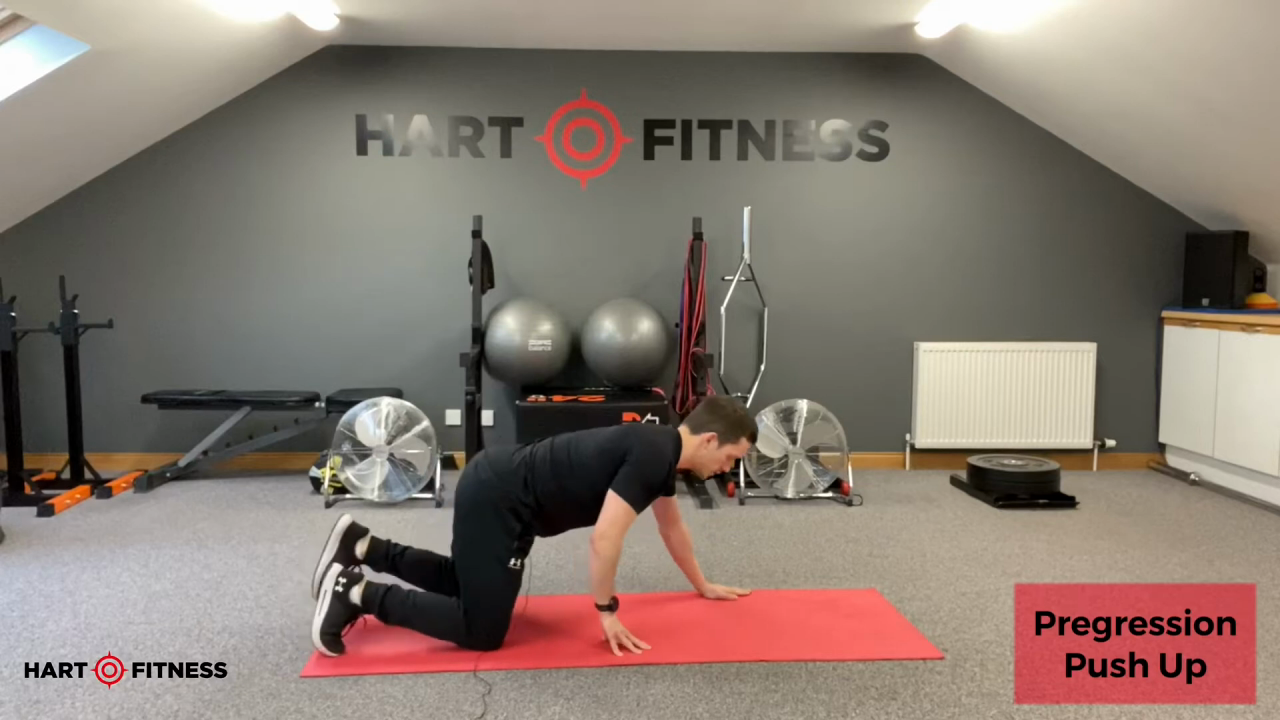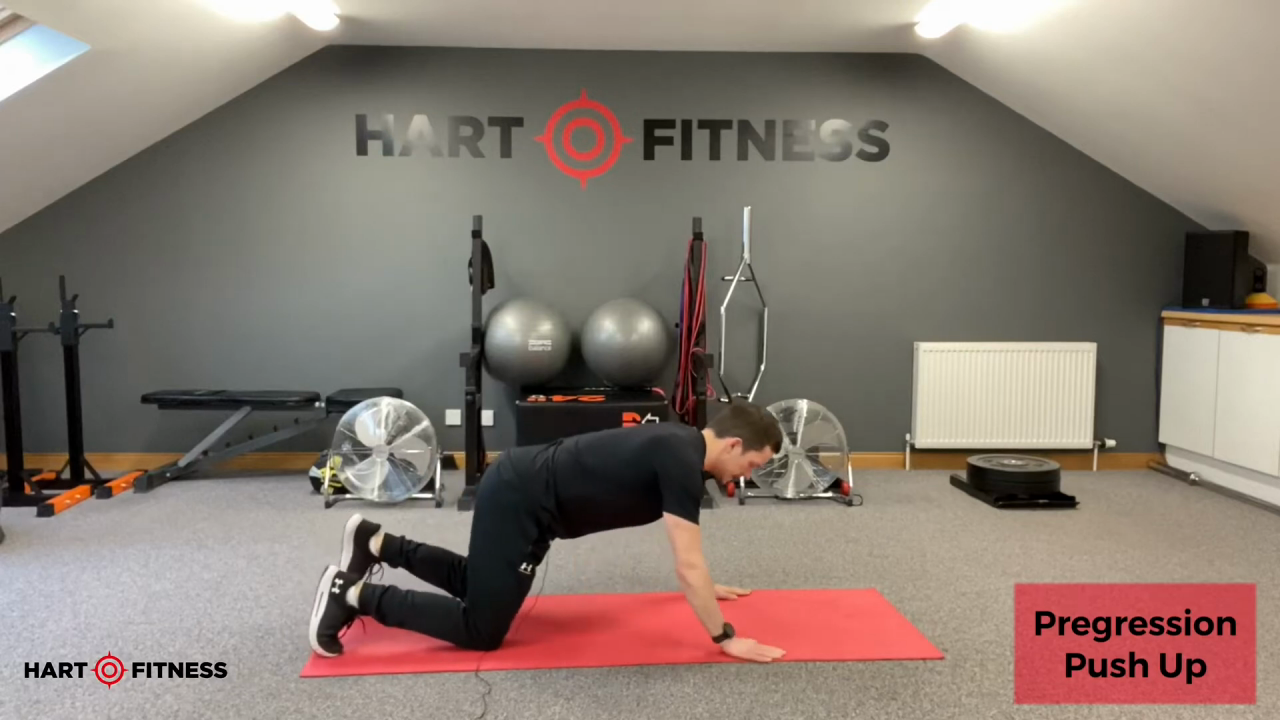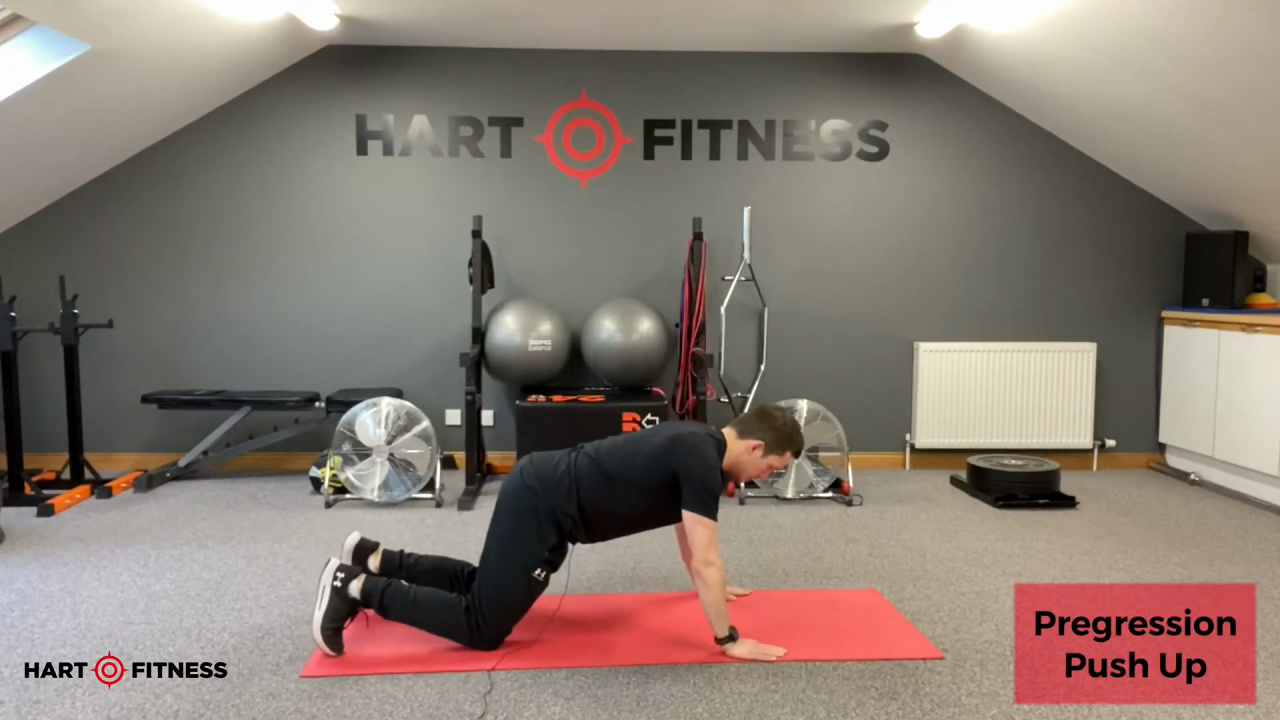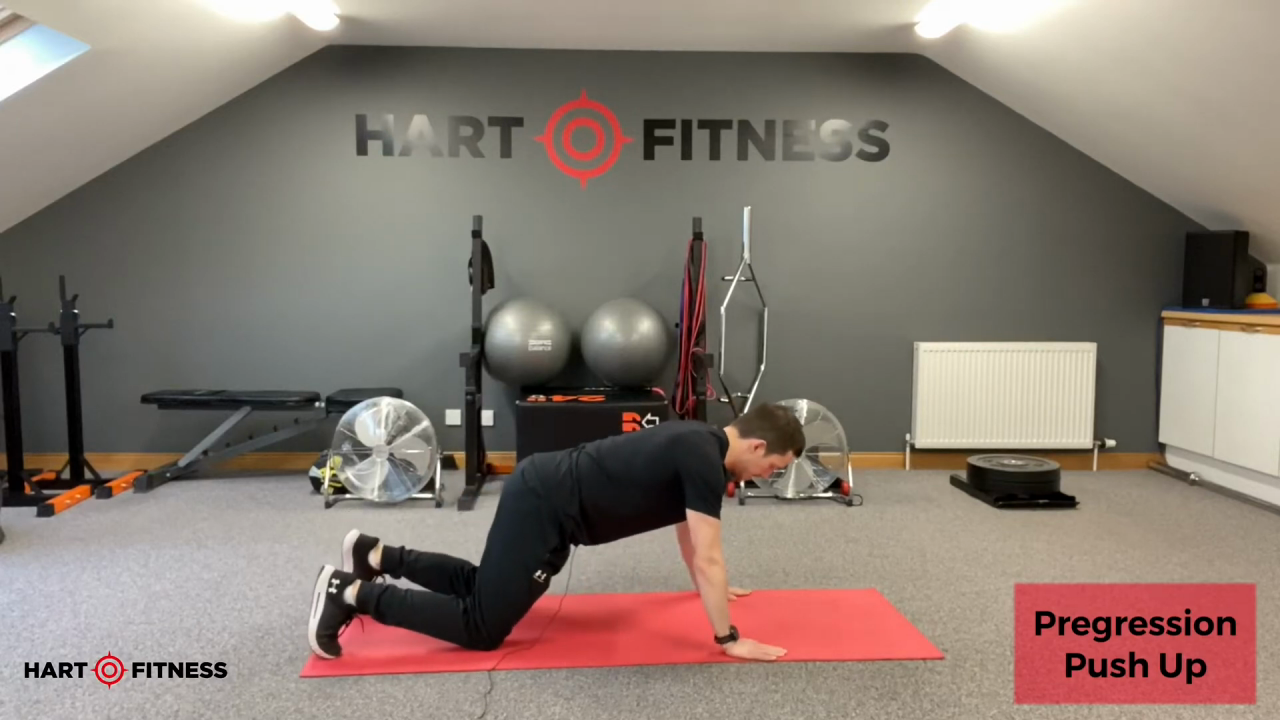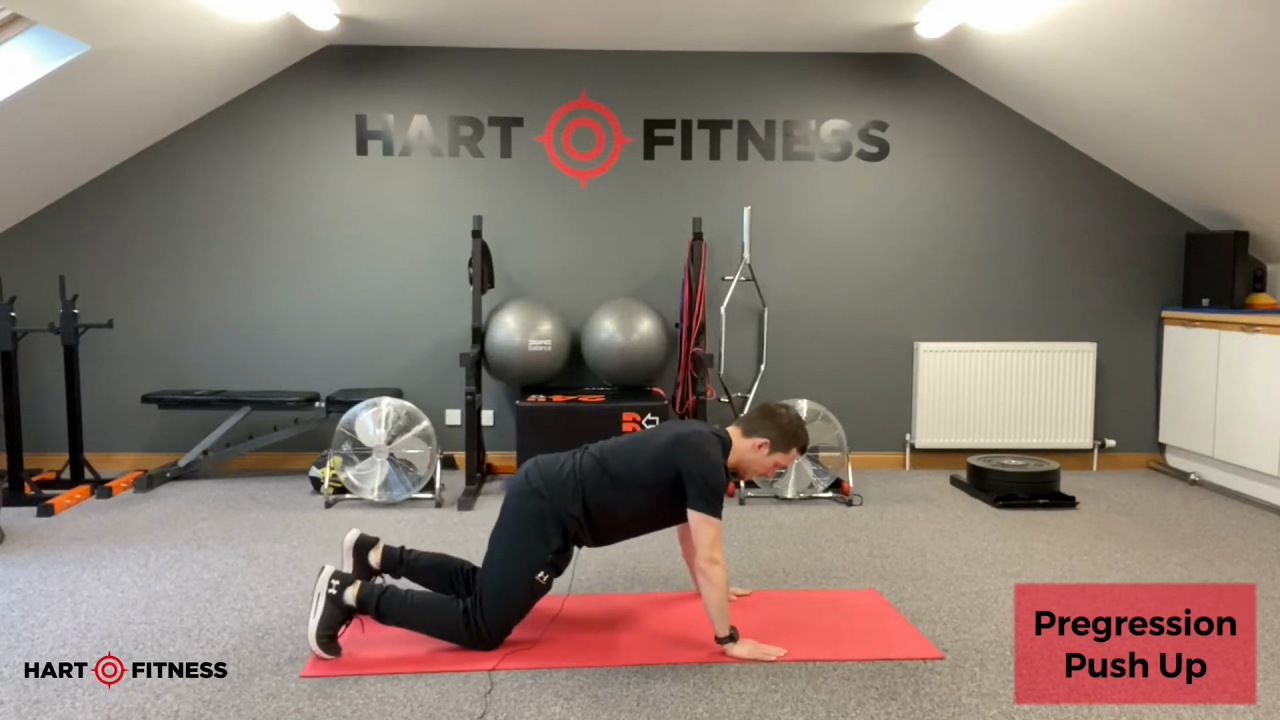
dt=0.5s
person 1, frame 1
left shoulder: (661, 451)
right shoulder: (653, 453)
left elbow: (672, 526)
right elbow: (605, 537)
left wrist: (702, 585)
right wrist: (607, 612)
left hip: (495, 488)
right hip: (496, 498)
left knee: (464, 587)
right knee: (483, 630)
left ankle: (361, 547)
right ankle: (357, 592)
person 1, frame 2
left shoulder: (681, 444)
right shoulder: (683, 461)
right elbow: (688, 565)
left wrist: (705, 588)
right wrist: (726, 638)
left hip: (518, 486)
right hip: (517, 500)
left knee: (480, 587)
right knee: (481, 628)
left ankle: (377, 543)
right ankle: (353, 594)
person 1, frame 3
left shoulder: (697, 443)
right shoulder: (703, 461)
left elbow: (686, 530)
right elbow: (706, 560)
left wrist: (710, 586)
right wrist: (729, 640)
left hip: (540, 491)
right hip: (541, 505)
left knee: (487, 586)
right knee: (483, 626)
left ankle: (373, 560)
right ankle: (354, 585)
person 1, frame 4
left shoulder: (699, 442)
right shoulder: (704, 460)
left elbow: (686, 530)
right elbow: (708, 558)
left wrist: (710, 587)
right wrist: (729, 639)
left hip: (542, 492)
right hip: (542, 508)
left knee: (486, 588)
right knee: (482, 627)
left ankle: (376, 557)
right ankle: (350, 593)
person 1, frame 5
left shoulder: (700, 442)
right shoulder: (707, 461)
left elbow: (688, 529)
right elbow: (709, 559)
left wrist: (711, 588)
right wrist: (728, 639)
left hip: (544, 494)
right hip: (545, 509)
left knee: (486, 588)
right knee: (483, 626)
left ankle: (374, 555)
right ankle: (350, 593)
